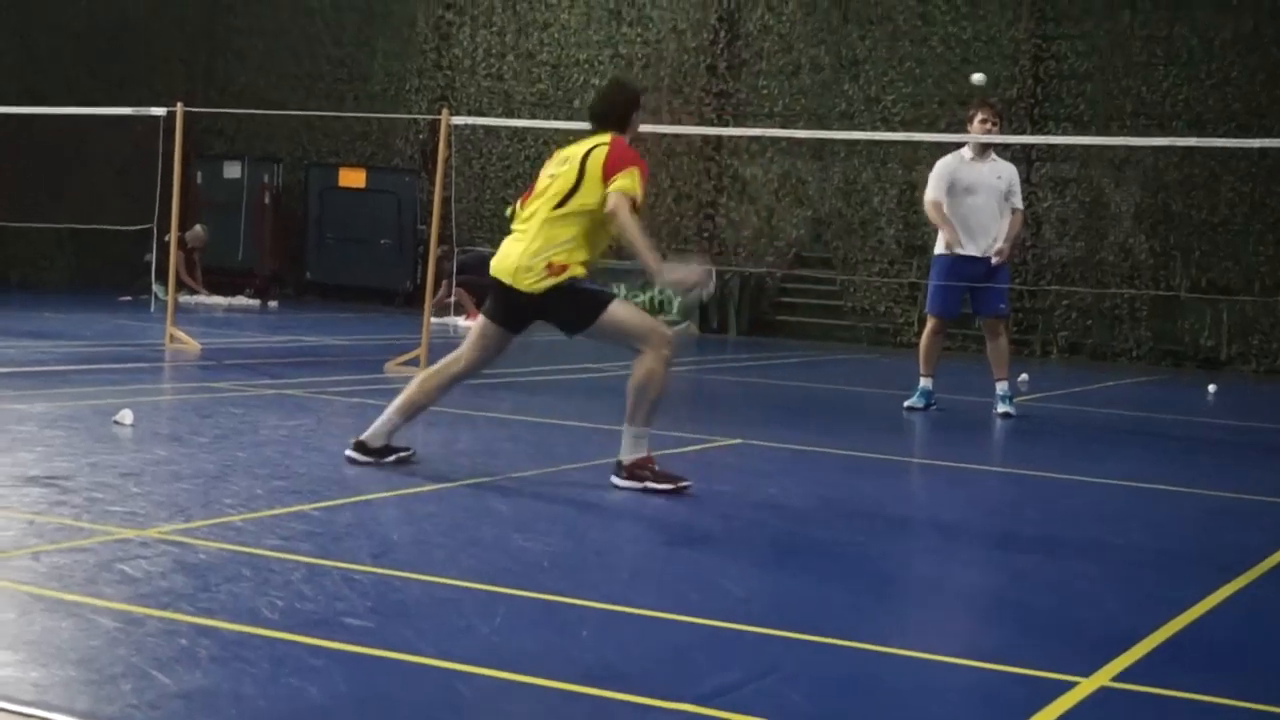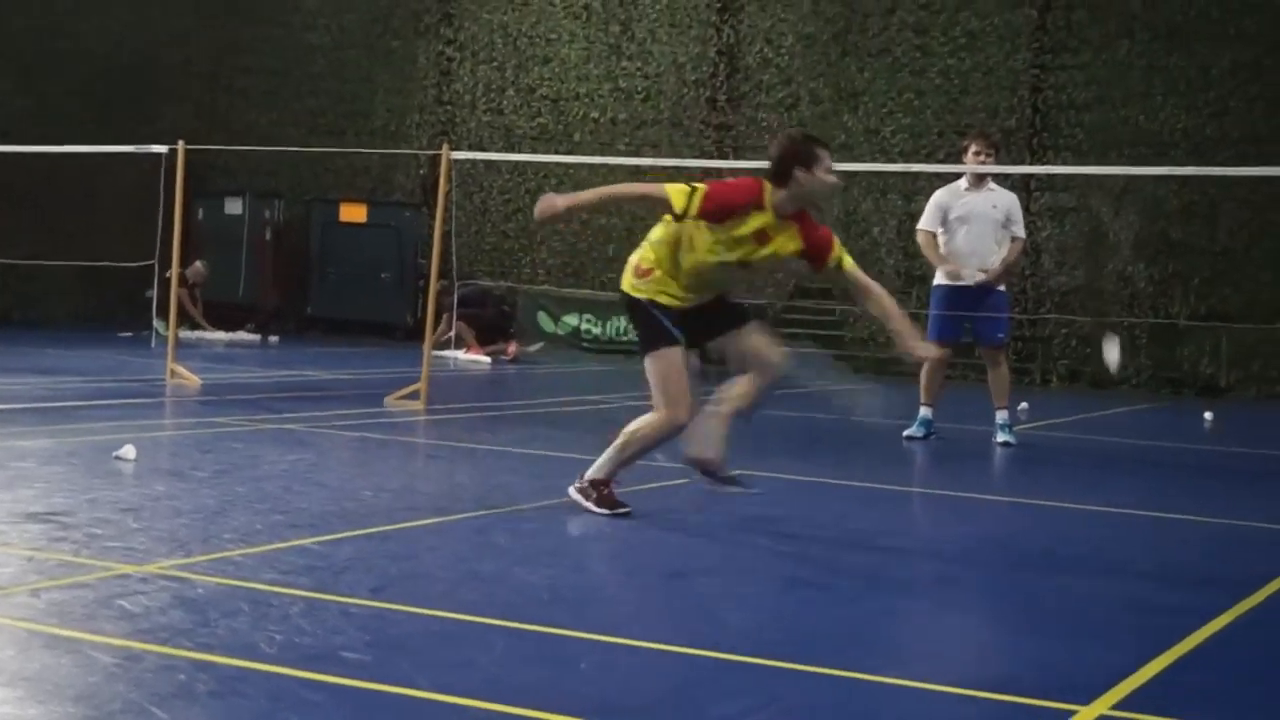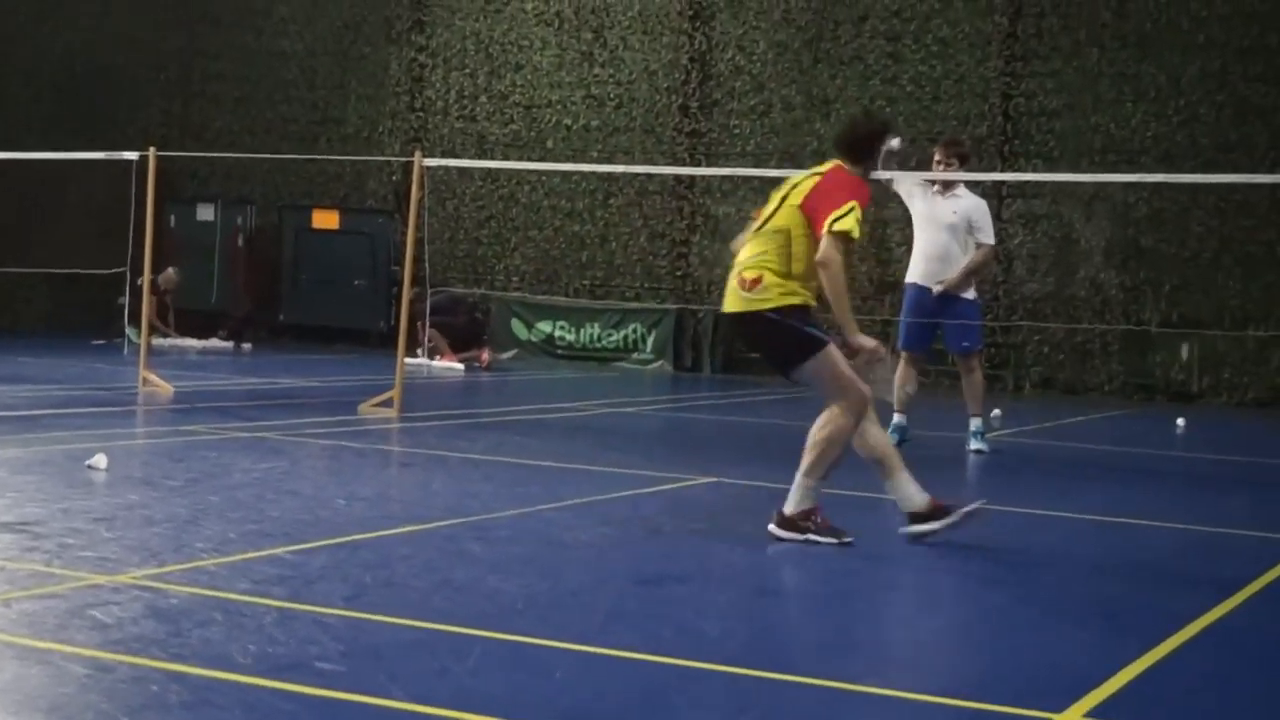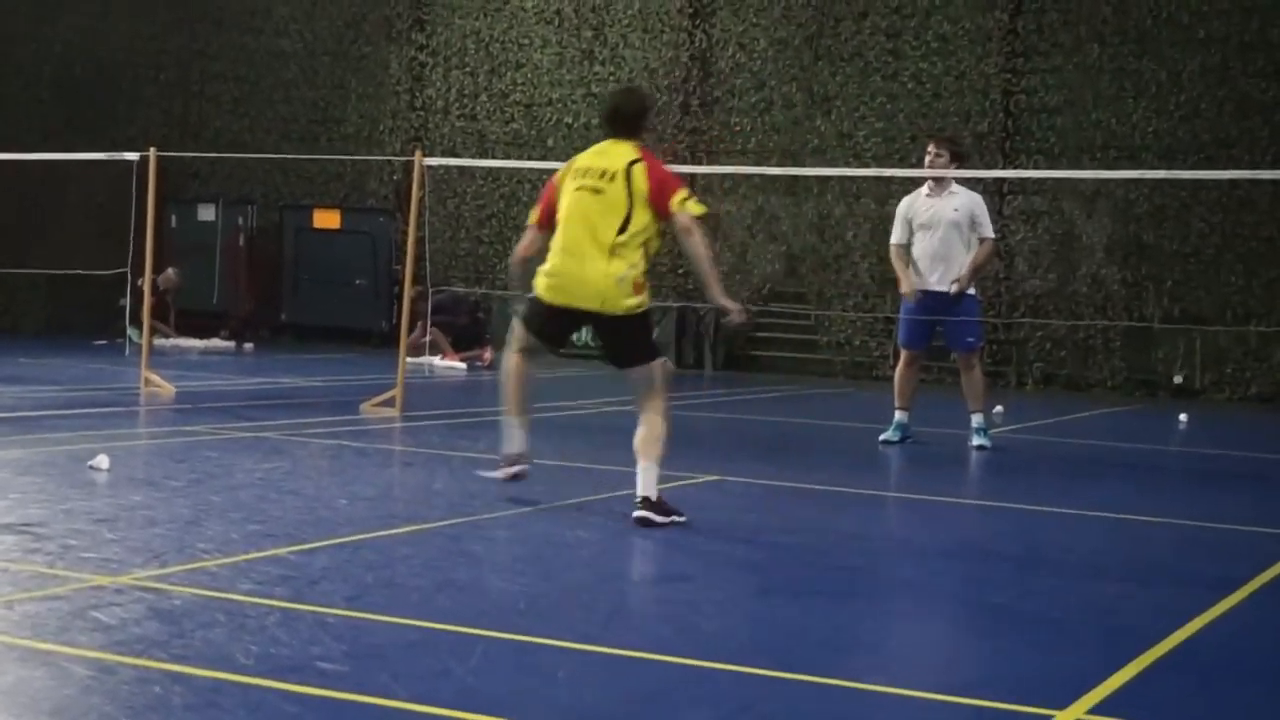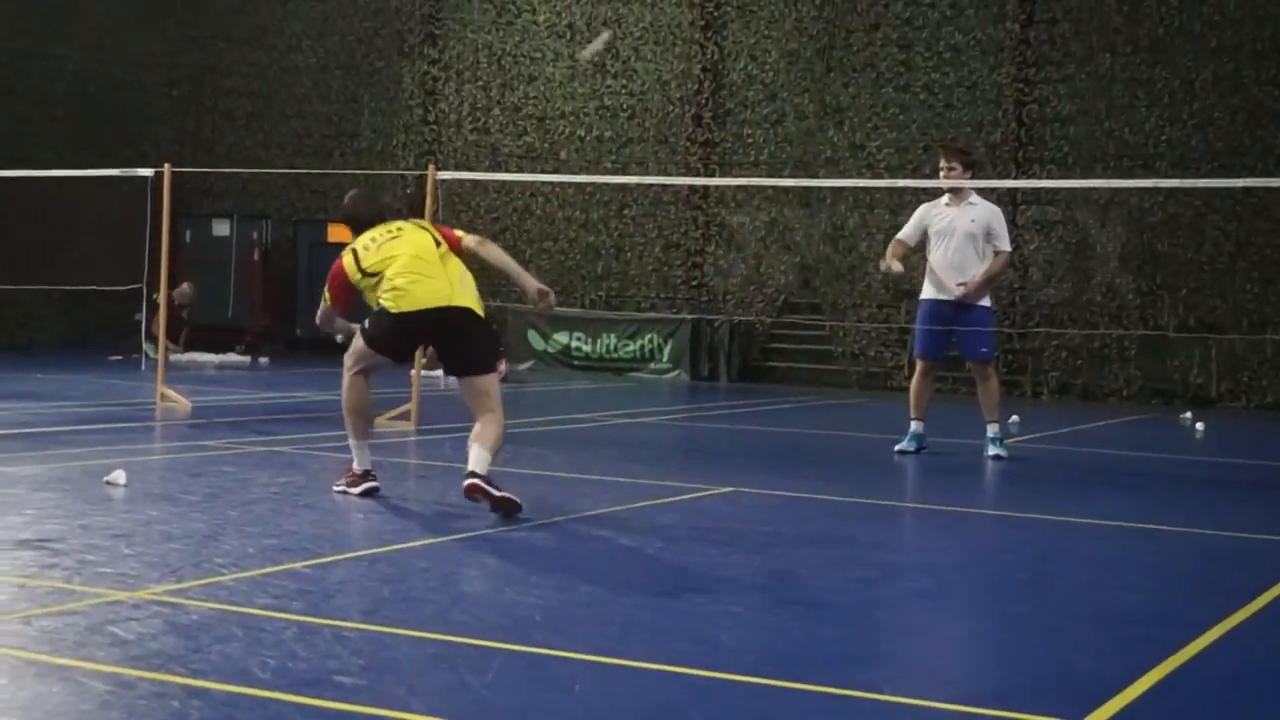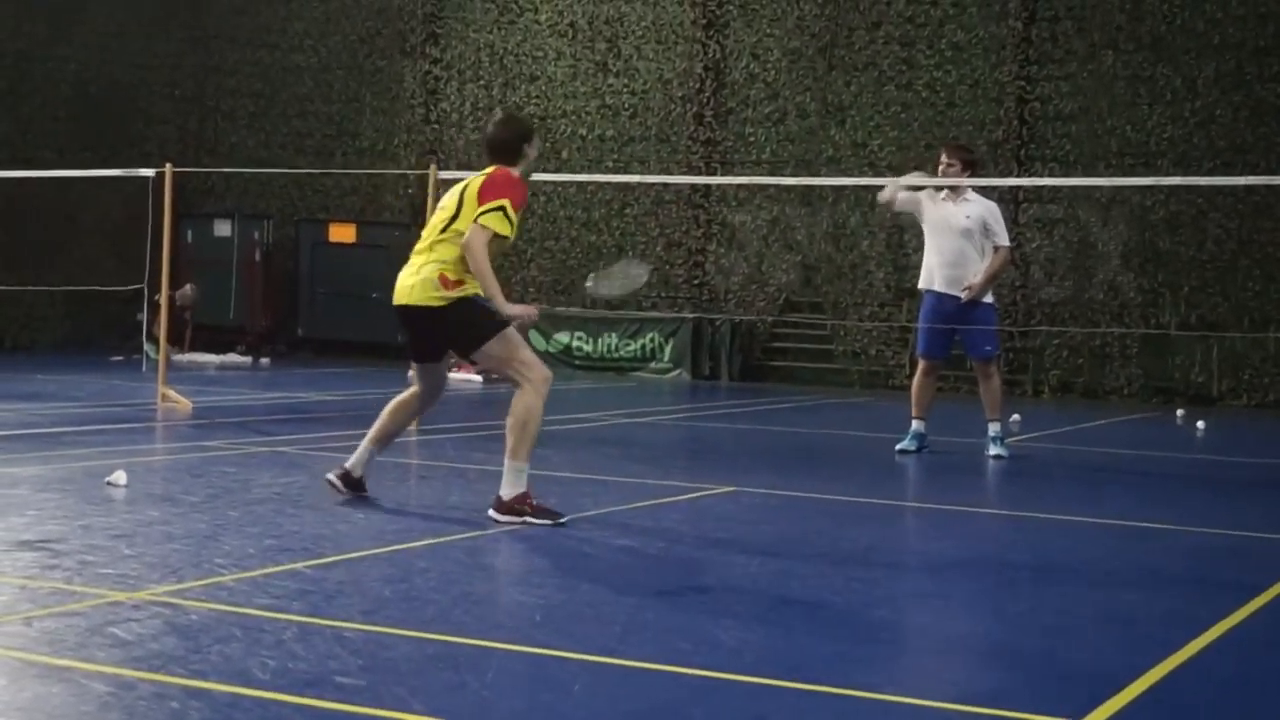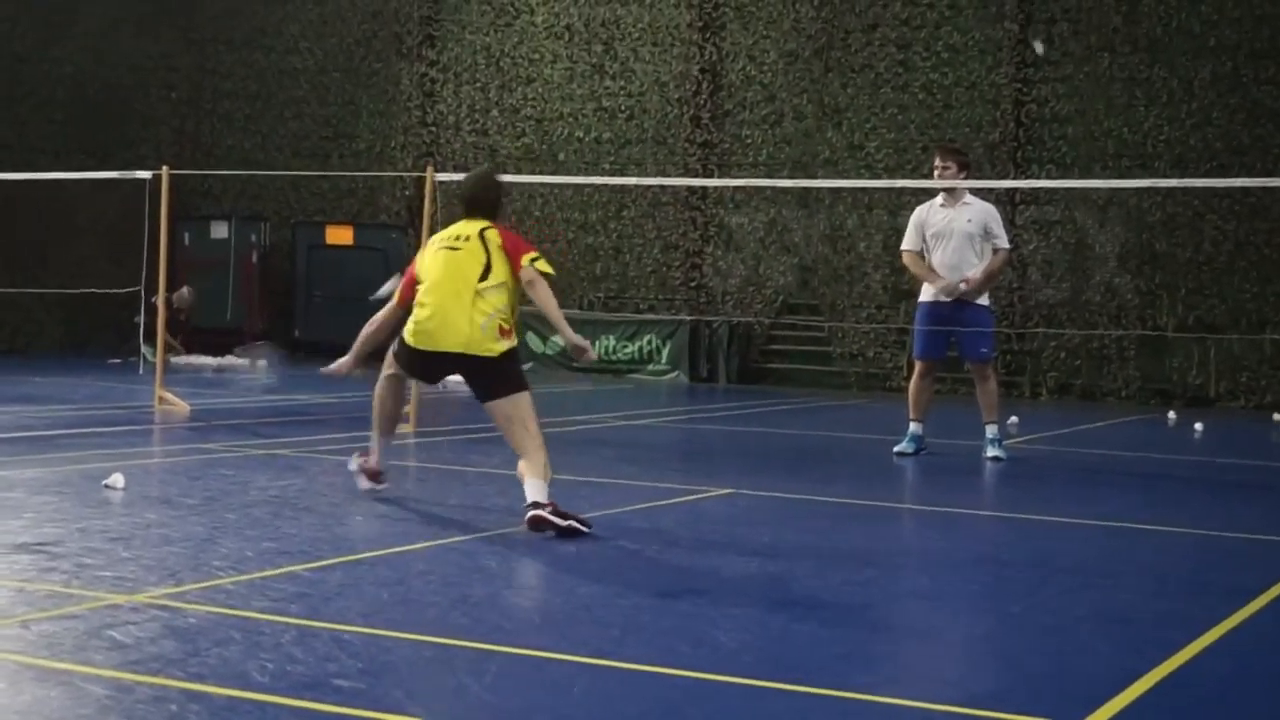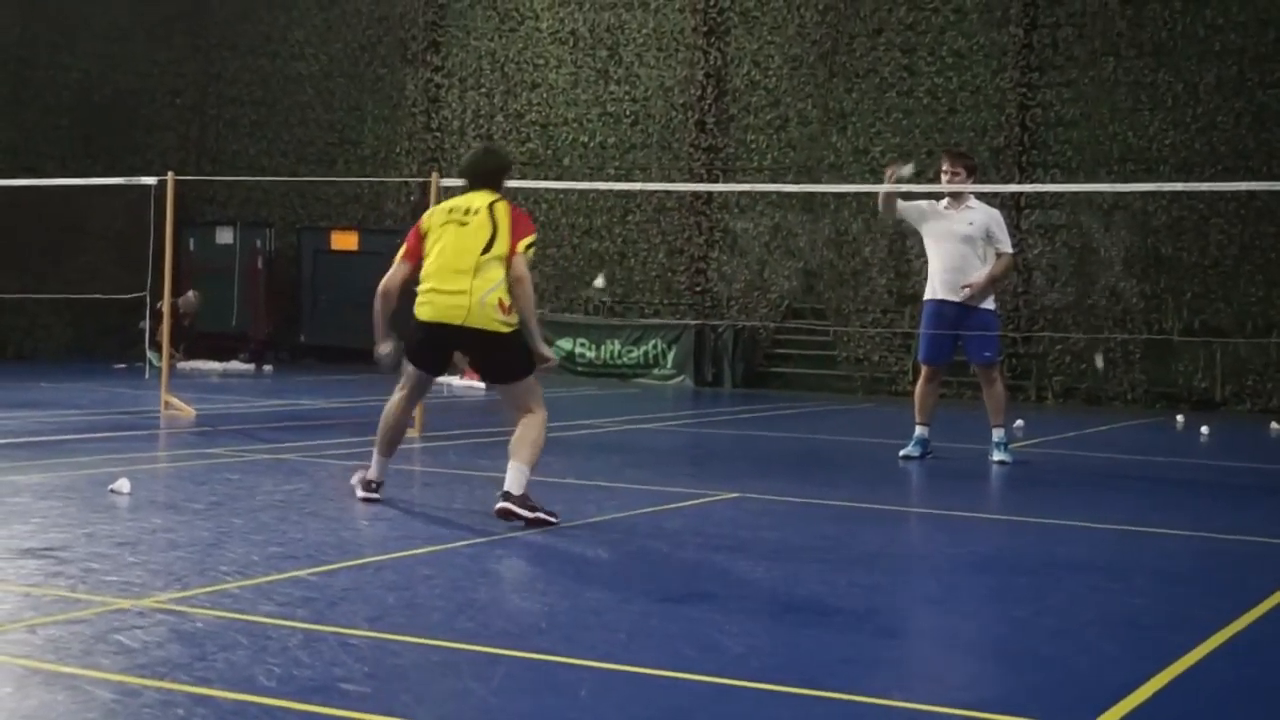
dt=0.5s
person 1, frame 1
left shoulder: (563, 157)
right shoulder: (624, 155)
left elbow: (516, 219)
right elbow: (618, 210)
right wrist: (660, 270)
left hip: (510, 270)
right hip: (551, 276)
left knee: (467, 360)
right knee: (658, 341)
left ankle: (374, 440)
right ankle: (634, 460)
person 1, frame 2
left shoulder: (808, 231)
right shoulder: (737, 197)
left elbow: (864, 286)
right elbow: (647, 191)
left wrist: (914, 342)
right wrist: (569, 201)
left hip: (702, 293)
right hip: (653, 288)
left knee: (769, 363)
right knee: (675, 414)
left ankle: (704, 450)
right ankle: (593, 481)
person 1, frame 3
left shoulder: (815, 181)
right shoulder: (844, 189)
left elbow: (741, 243)
right elbow: (829, 258)
right wrist: (852, 334)
left hip: (773, 301)
right hip: (764, 304)
left knee: (855, 400)
right knee: (853, 401)
left ankle: (918, 505)
right ankle: (793, 513)
person 1, frame 4
left shoulder: (567, 171)
right shoulder: (656, 172)
left elbow: (527, 248)
right elbow: (691, 230)
left wrist: (516, 279)
right wrist: (718, 294)
left hip: (562, 288)
right hip: (620, 297)
left knee: (517, 346)
right knee: (652, 402)
left ankle: (514, 451)
right ankle: (647, 497)
person 1, frame 5
left shoulder: (348, 258)
right shoulder: (422, 228)
left elbow: (325, 320)
right elbow: (479, 244)
left wrist: (349, 327)
right wrist: (529, 282)
left hip: (405, 306)
right hip: (461, 308)
left knee: (355, 366)
right knee: (489, 413)
left ankle: (362, 471)
right ankle: (478, 474)
person 1, frame 6
left shoulder: (471, 186)
right shoulder: (509, 186)
right elbow: (473, 244)
right wrist: (502, 305)
left hip: (408, 296)
right hip: (441, 297)
left knee: (426, 391)
right knee: (536, 379)
left ankle: (352, 471)
right ankle: (512, 497)
person 1, frame 7
left shoulder: (433, 246)
right shoulder: (507, 239)
left elbow: (387, 315)
right elbow: (532, 280)
left wrist: (351, 360)
right wrist: (568, 334)
left hip: (426, 336)
right hip: (485, 346)
left knee: (391, 372)
right knee: (529, 444)
left ankle: (375, 465)
right ankle: (539, 503)
person 1, frame 8
left shoulder: (434, 216)
right shoulder: (514, 215)
left elbow: (388, 287)
right elbow: (518, 275)
left wrist: (382, 341)
right wrist: (536, 342)
left hip: (433, 312)
right hip: (489, 319)
left knee: (408, 392)
right knee: (533, 411)
left ankle: (373, 478)
right ankle: (514, 494)
person 2, frame 1
left shoulder: (1008, 170)
right shoulder: (949, 164)
left elbow: (1016, 212)
right elbow: (932, 203)
left wrist: (1007, 244)
right wrist: (947, 230)
left hip: (991, 261)
right hip: (951, 257)
left knee: (995, 326)
right knee: (936, 323)
left ankle: (1003, 394)
right ankle: (925, 389)
person 2, frame 2
left shoulder: (1007, 199)
right shoulder: (945, 195)
left elbow: (1018, 240)
right elbow: (924, 235)
left wrist: (1001, 269)
right wrist: (944, 264)
left hip: (991, 289)
right hip: (949, 287)
left knee: (995, 355)
right knee: (936, 352)
left ankle: (1002, 423)
right ankle: (925, 418)
person 2, frame 3
left shoulder: (975, 204)
right shoulder: (919, 192)
left elbow: (987, 250)
right elbow: (888, 174)
left wrist: (959, 278)
right wrist: (885, 151)
left hip: (959, 296)
right hip: (919, 291)
left knee: (968, 362)
right knee: (909, 358)
left ankle: (976, 430)
right ankle: (899, 424)
person 2, frame 4
left shoulder: (972, 200)
right shoulder: (909, 203)
left elbow: (987, 242)
right elbow: (898, 247)
left wrist: (969, 274)
right wrist: (905, 278)
left hip: (959, 294)
right hip: (920, 294)
left knee: (968, 358)
right knee: (909, 356)
left ankle: (978, 426)
right ankle: (900, 422)
person 2, frame 5
left shoulder: (989, 212)
right shoulder: (928, 211)
left elbow: (1004, 255)
right elbow: (901, 242)
left wrist: (979, 282)
right wrist: (891, 258)
left hip: (975, 304)
right hip: (934, 301)
left knee: (984, 369)
right knee: (924, 367)
left ankle: (993, 436)
right ankle: (916, 432)
person 2, frame 6
left shoulder: (986, 208)
right shoulder: (927, 202)
left elbow: (1003, 250)
right elbow: (885, 199)
left wrist: (982, 281)
right wrist: (907, 181)
left hip: (975, 302)
right hip: (935, 298)
left knee: (986, 367)
right knee: (926, 365)
left ankle: (995, 435)
right ankle: (917, 431)
person 2, frame 7
left shoulder: (985, 211)
right shoulder: (923, 212)
left elbow: (1002, 251)
right elbow: (909, 254)
left wrist: (981, 279)
right wrist: (936, 281)
left hip: (973, 304)
right hip: (933, 302)
left knee: (982, 369)
right knee: (923, 368)
left ankle: (992, 437)
right ankle: (915, 434)
person 2, frame 8
left shoulder: (989, 215)
right shoulder: (927, 211)
left elbow: (1006, 257)
right elbow: (887, 206)
left wrist: (984, 283)
right wrist: (891, 182)
left hip: (978, 307)
right hip: (938, 305)
left knee: (989, 372)
right knee: (929, 371)
left ankle: (998, 441)
right ankle: (921, 437)
